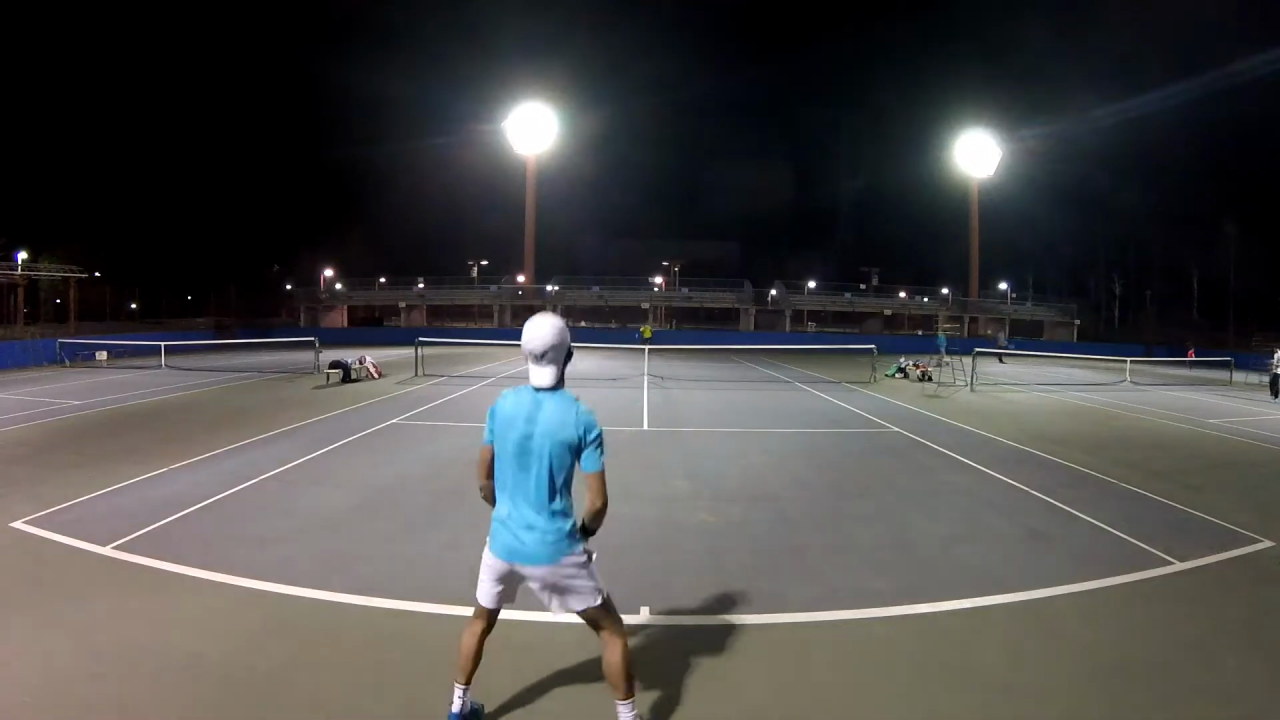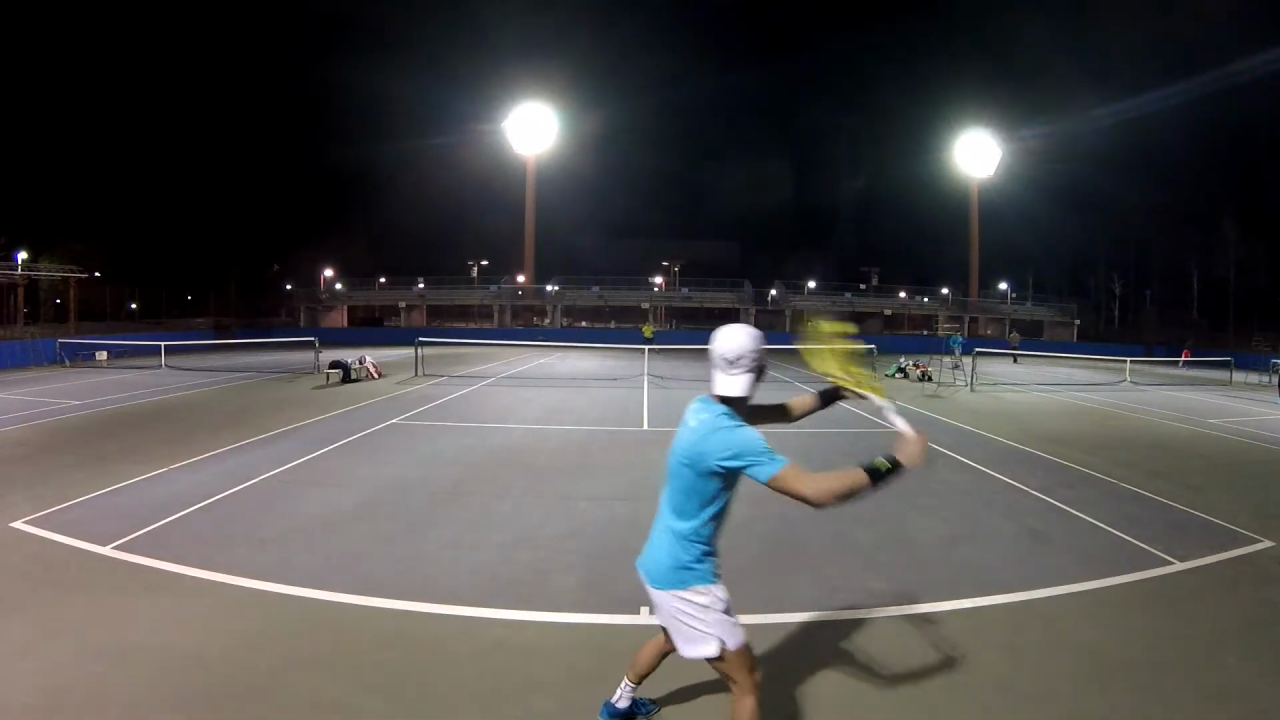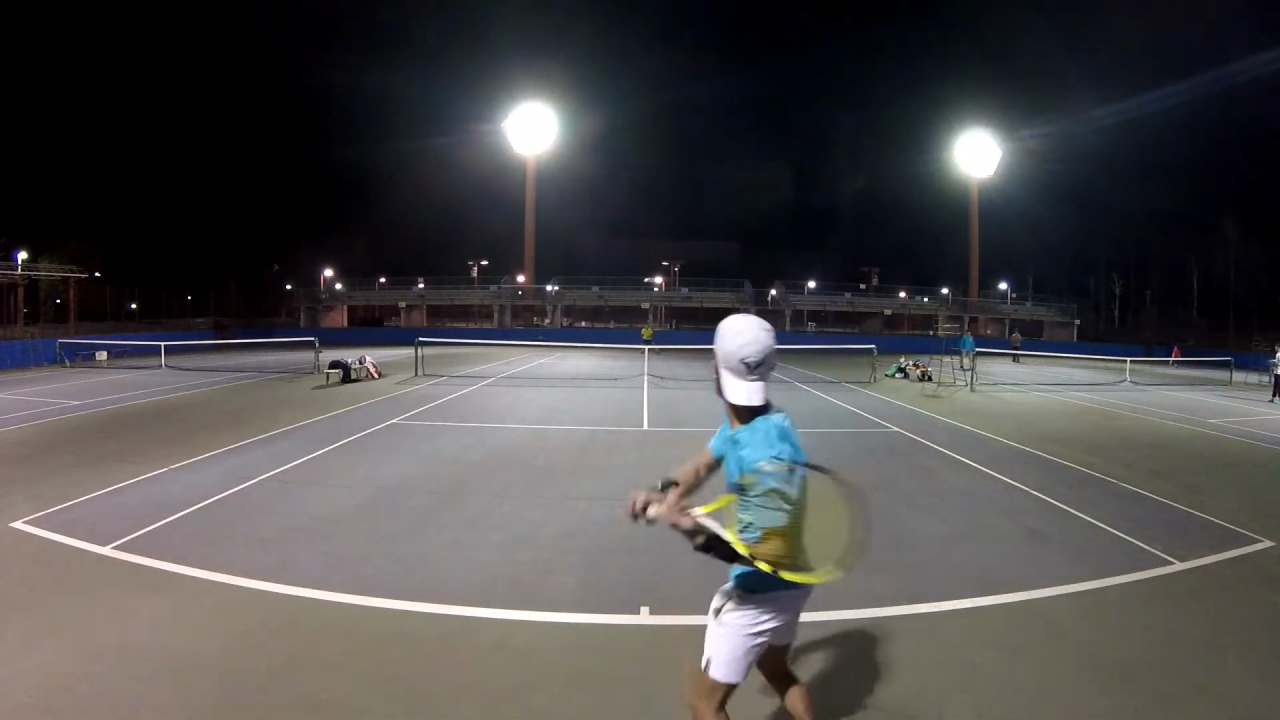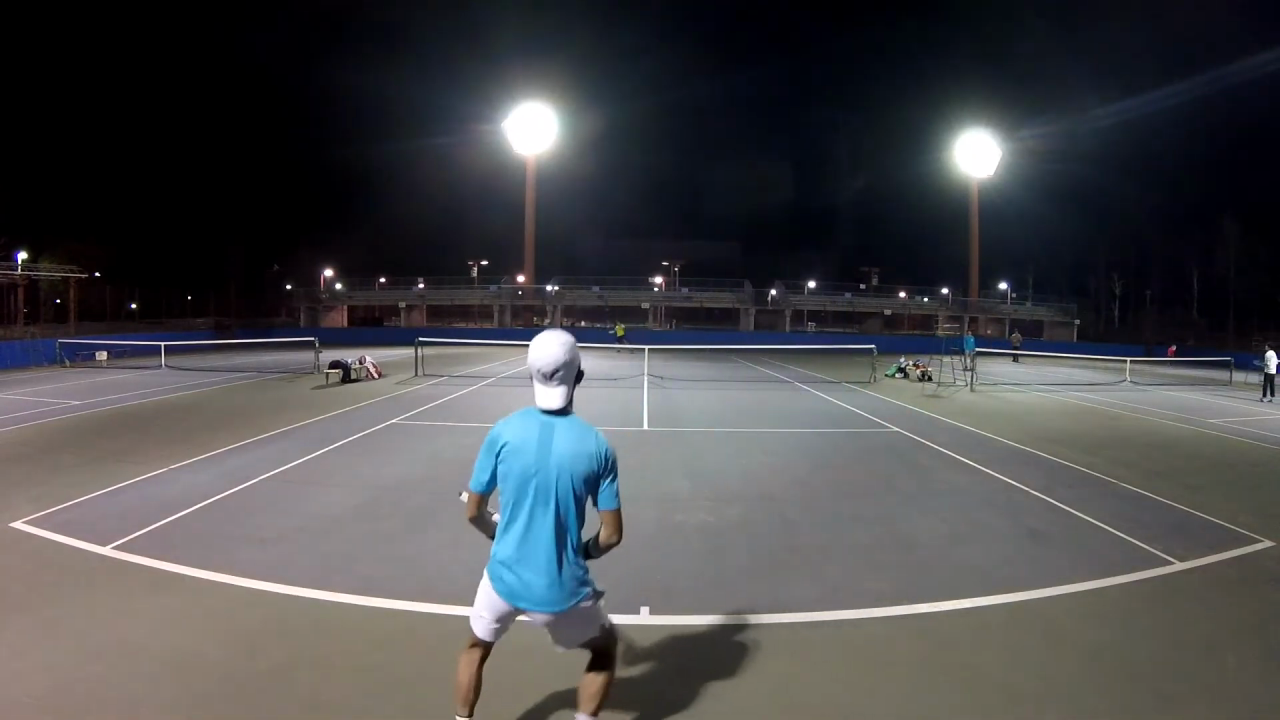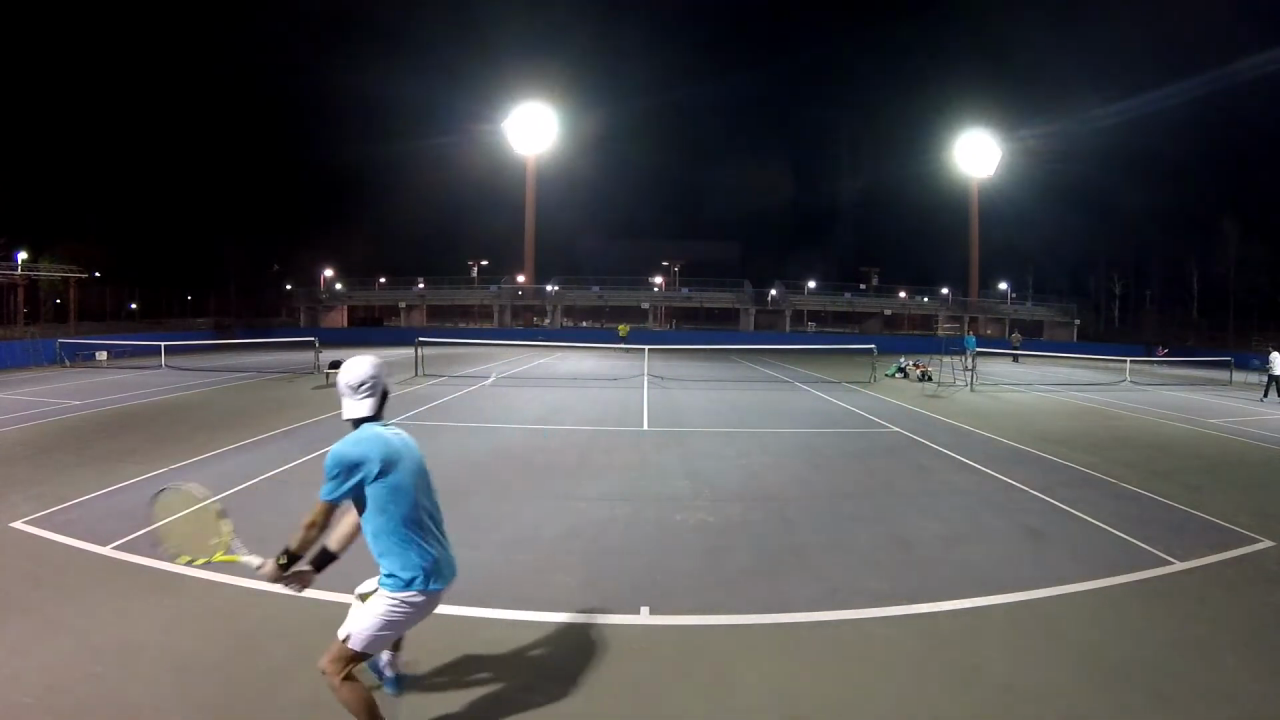
dt=1s
person 1, frame 1
left shoulder: (502, 404)
right shoulder: (581, 420)
left elbow: (484, 480)
right elbow: (597, 503)
right wrist: (582, 534)
left hip: (502, 544)
right hip: (554, 552)
left knee: (481, 621)
right knee: (611, 632)
person 1, frame 2
left shoulder: (703, 408)
right shoulder: (731, 435)
left elbow: (780, 412)
right elbow: (813, 492)
left wrist: (836, 392)
right wrist: (892, 462)
left hip: (658, 566)
right hip: (686, 580)
left knee: (671, 635)
right knee: (745, 682)
person 1, frame 3
left shoulder: (765, 454)
right shoulder: (741, 425)
right elbow: (699, 466)
left wrist: (704, 539)
right wrist: (666, 491)
left hip: (764, 591)
right hip: (782, 585)
right knee: (775, 668)
person 1, frame 4
left shoulder: (503, 431)
right shoulder: (596, 445)
left elbow: (474, 512)
right elbow: (612, 534)
left hip: (504, 580)
right hip: (563, 593)
left knee: (475, 648)
right knee: (606, 650)
person 1, frame 5
left shoulder: (350, 451)
right shoulder: (397, 443)
left elbow: (317, 522)
left wrist: (281, 562)
right wrist: (314, 566)
left hip: (410, 585)
right hip: (434, 572)
left knee: (334, 668)
right ankle: (388, 665)
